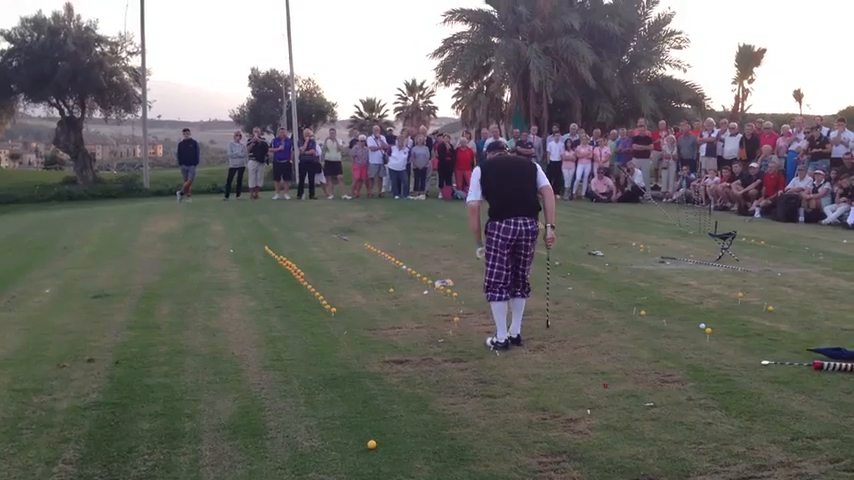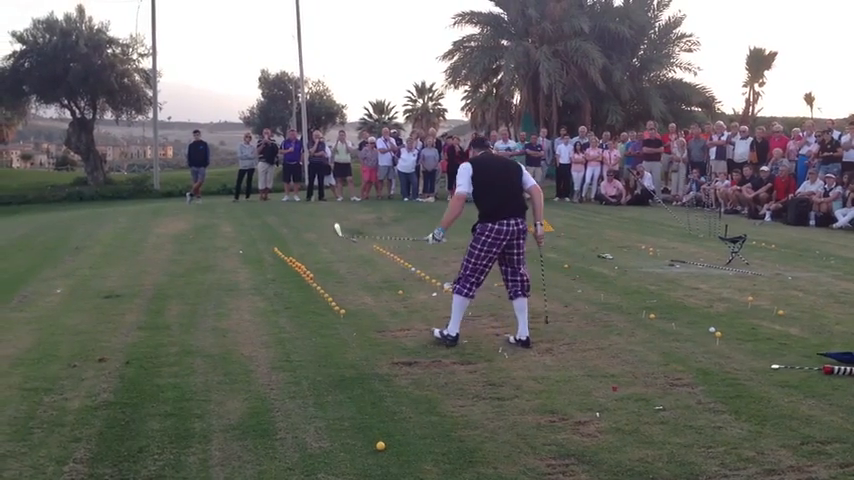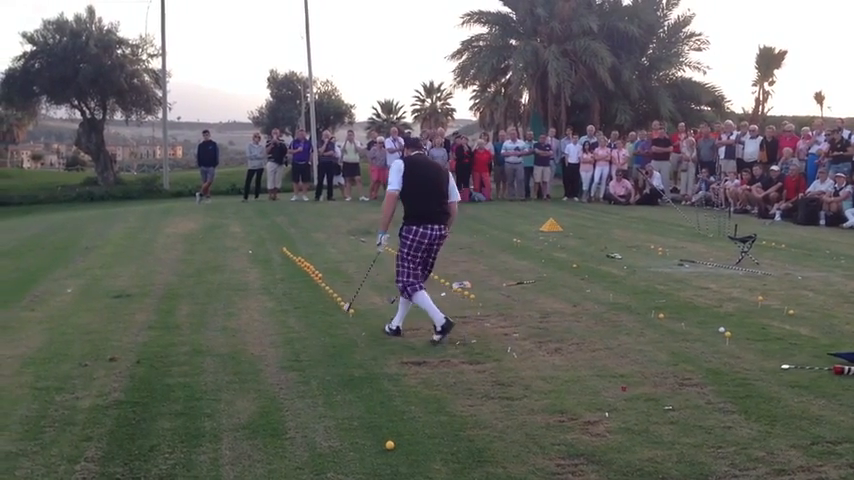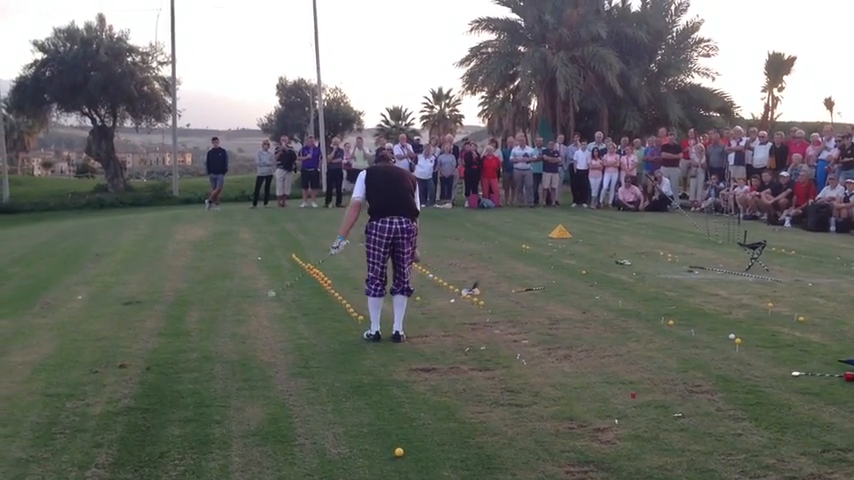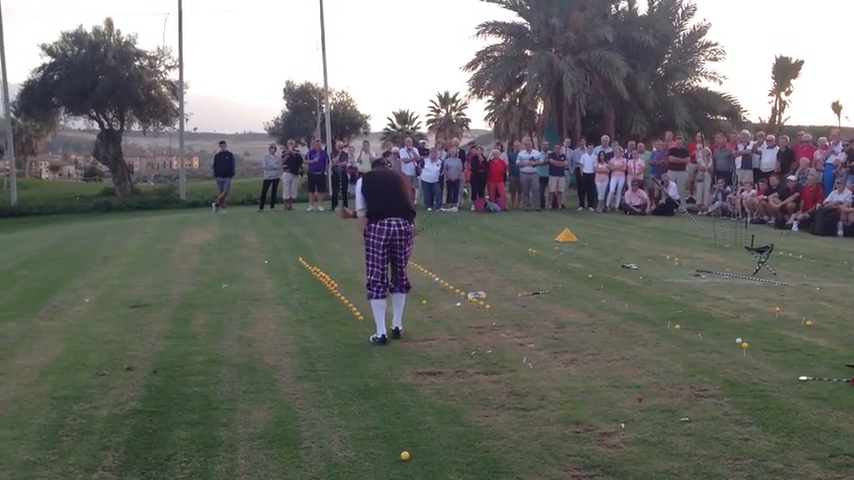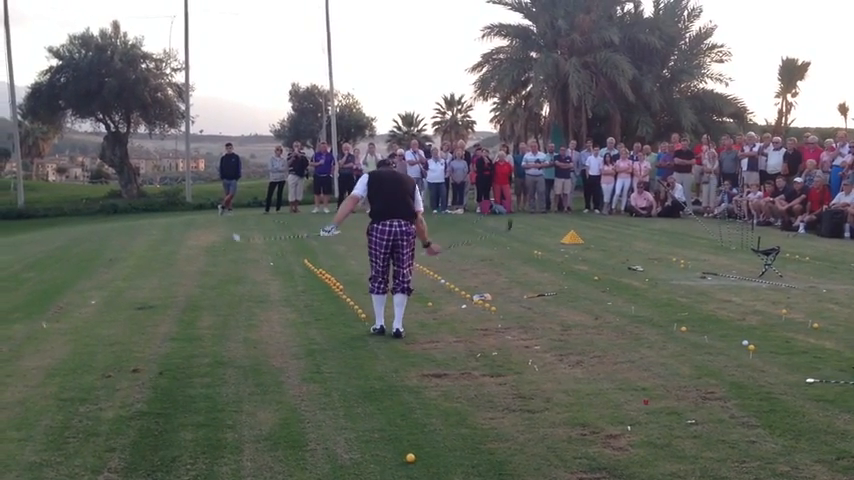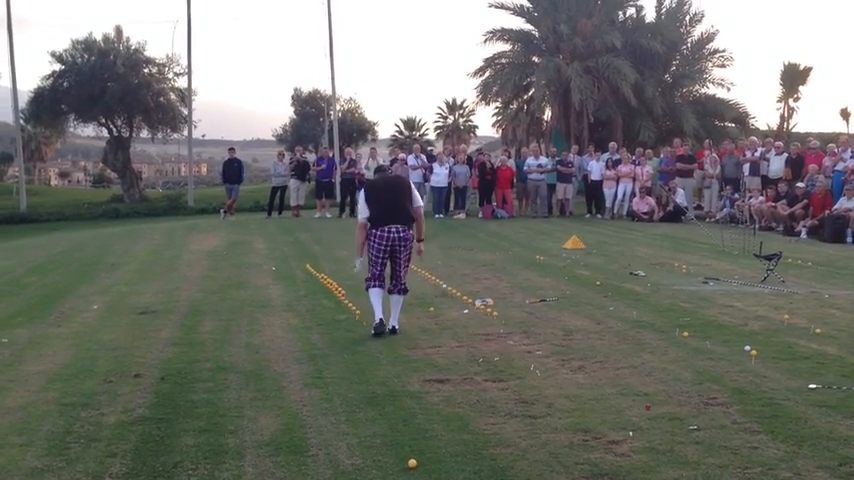
dt=0.7s
person 1, frame 1
left shoulder: (482, 169)
right shoulder: (530, 164)
left elbow: (473, 207)
right elbow: (548, 192)
left wrist: (479, 242)
right wrist: (550, 227)
left hip: (500, 225)
right hip: (529, 224)
left knee: (496, 281)
right knee: (520, 279)
left ankle: (501, 337)
right ankle: (515, 333)
person 1, frame 2
left shoulder: (469, 166)
right shoulder: (512, 164)
left elbow: (459, 198)
right elbow: (536, 191)
left wrist: (441, 229)
right wrist: (538, 224)
left hip: (491, 226)
right hip: (518, 225)
left knee: (468, 278)
right knee: (517, 279)
left ankle: (452, 332)
right ankle: (523, 334)
person 1, frame 3
left shoulder: (401, 163)
right shoulder: (441, 169)
left elbow: (391, 198)
right elbow: (454, 204)
left wrist: (383, 232)
left hip: (416, 227)
right hip: (440, 228)
left knee: (407, 278)
right knee: (415, 275)
left ankle: (440, 321)
right ankle: (396, 324)
person 1, frame 4
left shoulder: (367, 174)
right shoulder: (408, 176)
left elbow: (355, 206)
right elbow: (415, 210)
left wrist: (341, 237)
right wrist: (414, 248)
left hip: (379, 224)
right hip: (407, 225)
left knee: (375, 278)
right knee: (403, 279)
left ankle: (374, 330)
right ankle: (398, 330)
person 1, frame 5
left shoulder: (364, 180)
right shoulder: (401, 178)
left elbow: (363, 215)
right wrist: (353, 215)
left hip: (378, 227)
right hip: (405, 226)
left knee: (376, 281)
right knee: (400, 277)
left ankle: (380, 333)
right ankle: (397, 326)
person 1, frame 6
left shoulder: (370, 177)
right shoulder: (409, 181)
left elbow: (352, 200)
right elbow: (418, 216)
left wrist: (334, 224)
right wrist: (427, 243)
left hip: (380, 227)
right hip: (406, 228)
left knee: (378, 277)
right knee: (403, 278)
left ankle: (379, 324)
right ankle: (398, 326)
person 1, frame 7
left shoulder: (367, 188)
right shoulder: (405, 182)
left elbow: (362, 224)
right elbow: (419, 212)
left wrist: (359, 255)
right wrist: (420, 240)
left hip: (379, 232)
right hip: (404, 232)
left knee: (375, 278)
right knee: (399, 279)
left ankle: (379, 318)
right ankle: (394, 324)
